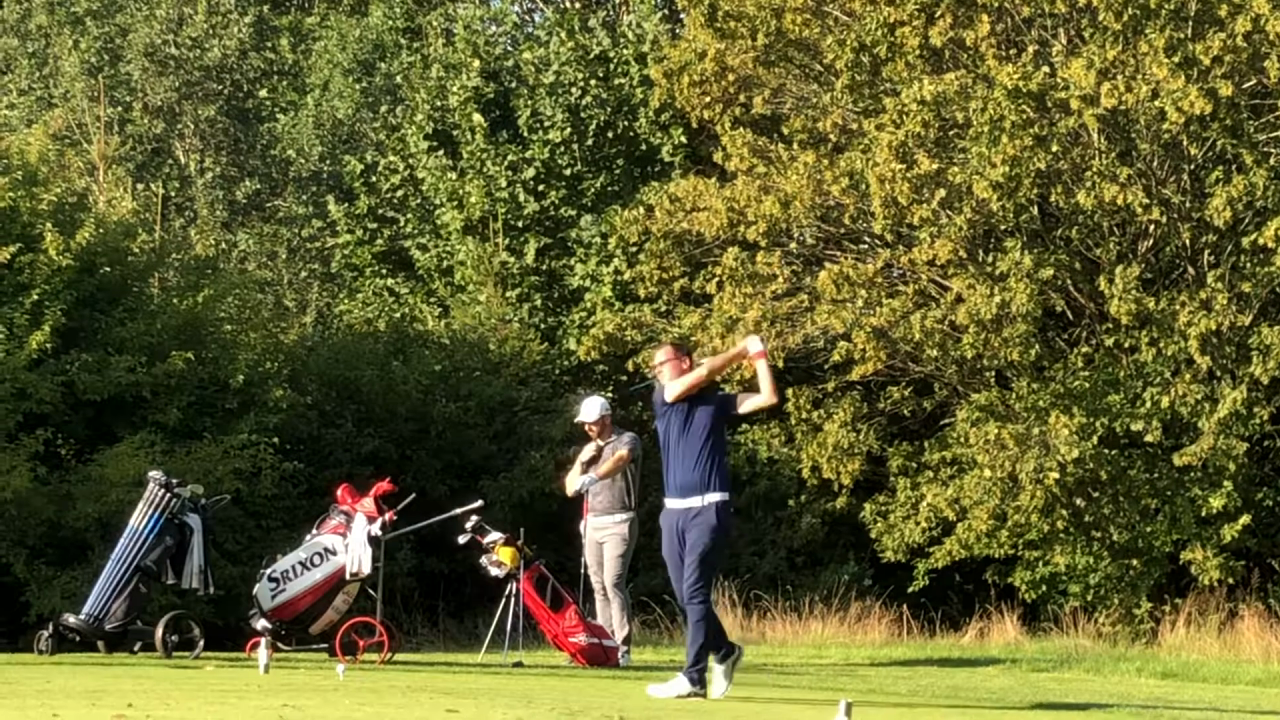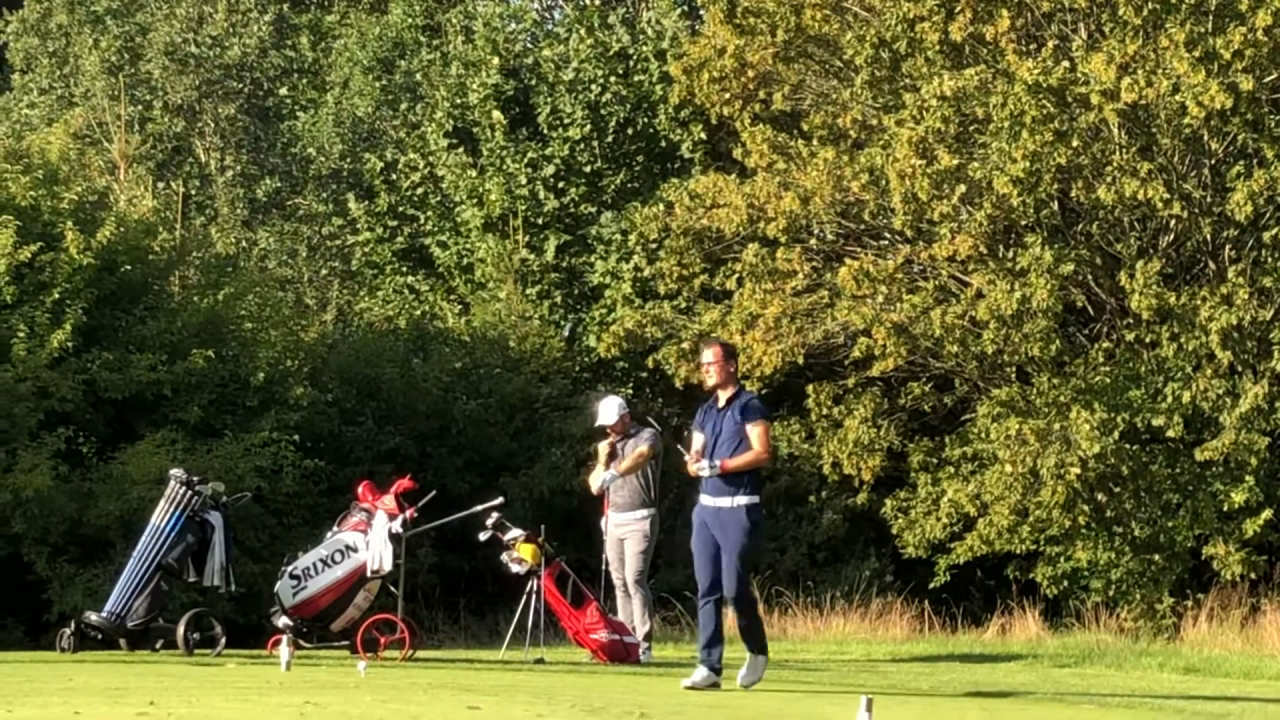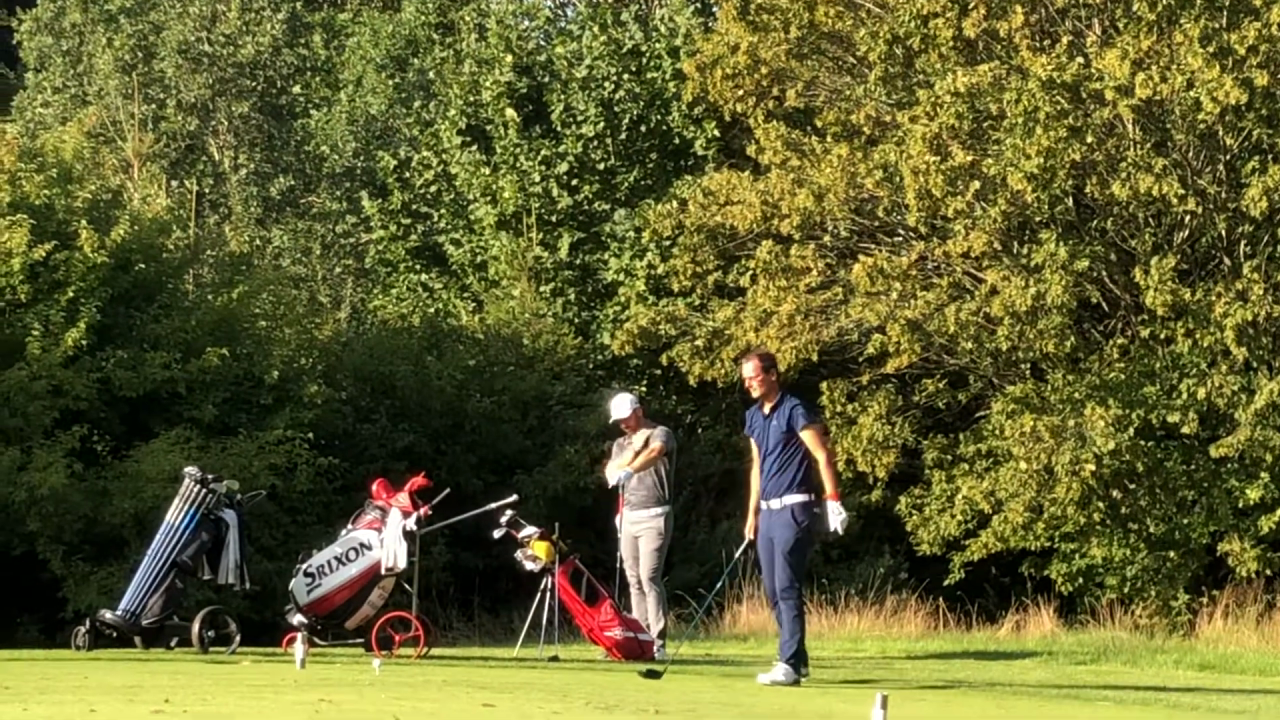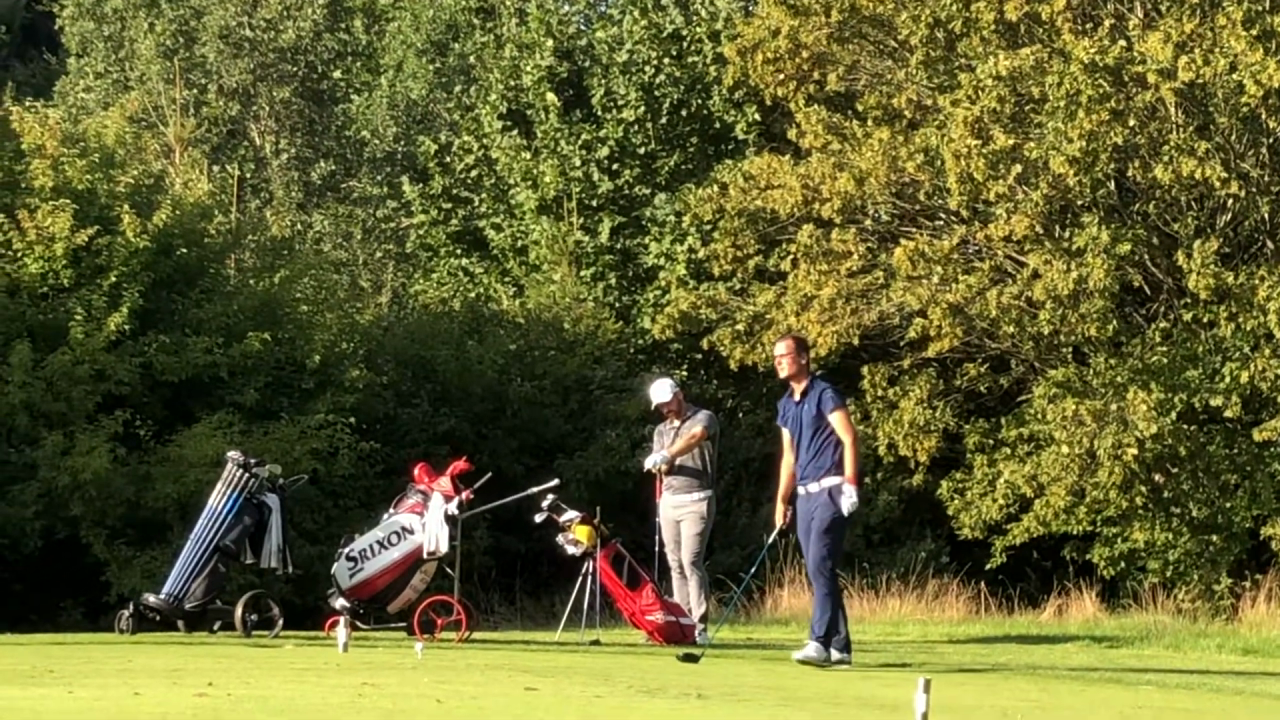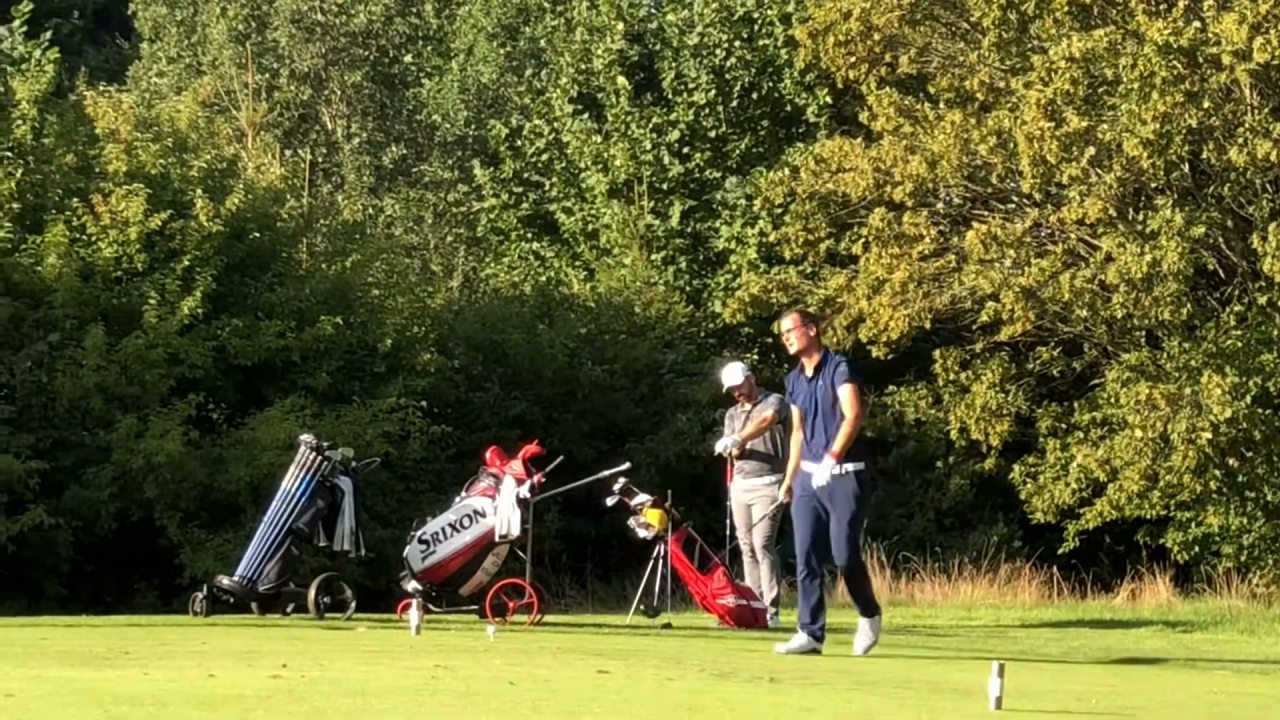
dt=1s
person 1, frame 1
left shoulder: (719, 402)
right shoulder: (663, 398)
left elbow: (769, 397)
right elbow: (700, 376)
left wrist: (757, 355)
right wrist: (739, 350)
left hip: (710, 509)
right hip: (674, 511)
left knee: (696, 591)
right knee: (684, 593)
left ankle: (693, 677)
right ankle: (723, 651)
person 1, frame 2
left shoulder: (749, 404)
right shoulder: (704, 411)
left elbow: (762, 454)
right elbow: (692, 469)
left wrist: (719, 466)
right wrist: (694, 462)
left hip: (740, 510)
right hip: (706, 508)
left knee: (734, 587)
right knee: (707, 589)
left ankle: (757, 652)
right ankle: (710, 666)
person 1, frame 3
left shoulder: (794, 410)
right shoulder: (752, 416)
left elbow: (823, 456)
left wrist: (832, 499)
right wrist: (752, 512)
left hip: (793, 509)
right hip: (768, 511)
left knee: (787, 588)
right knee: (773, 591)
left ankle: (789, 664)
right ankle: (796, 658)
person 1, frame 4
left shoulder: (824, 393)
right shoulder: (784, 405)
left elbow: (849, 439)
left wrist: (850, 484)
right wrist: (781, 500)
left hip: (830, 492)
right hip: (805, 496)
left knee: (819, 565)
right knee: (819, 570)
left ankle: (820, 642)
right ankle: (839, 646)
person 1, frame 5
left shoulder: (840, 367)
right shoulder: (793, 380)
left elbow: (854, 416)
left wrist: (831, 458)
right wrist: (790, 476)
left hip: (844, 476)
right hip: (808, 478)
left knee: (844, 555)
right knee: (806, 555)
left ankle: (869, 615)
right ankle: (810, 632)
person 2, frame 1
left shoulder: (627, 440)
right shoulder: (589, 449)
left elbow: (618, 461)
right elbow: (570, 490)
left wrist: (593, 477)
right wrist: (581, 461)
left hip: (619, 523)
right hip: (593, 524)
left knee: (614, 583)
right knee: (599, 586)
left ankle: (623, 649)
person 2, frame 2
left shoulder: (647, 436)
right shoulder: (608, 446)
left elbow: (640, 457)
right elbow: (595, 488)
left wrist: (614, 474)
right wrist: (602, 461)
left hip: (640, 520)
right hip: (613, 521)
left knee: (635, 580)
right knee: (620, 583)
left ankle: (644, 646)
person 2, frame 3
left shoulder: (661, 434)
right shoulder: (621, 443)
left elbow: (653, 453)
right elbow: (610, 474)
left wrist: (628, 471)
right wrist: (633, 448)
left hip: (654, 517)
right hip: (627, 517)
left knee: (649, 577)
right knee: (634, 580)
left ankle: (658, 643)
person 2, frame 4
left shoulder: (703, 418)
right shoulder: (661, 430)
left elbow: (695, 437)
right elbow: (660, 468)
left wrist: (666, 454)
right wrist: (661, 463)
left hip: (696, 501)
right hip: (668, 501)
left knee: (691, 561)
right knee: (676, 564)
left ankle: (700, 627)
person 2, frame 5
left shoulder: (774, 401)
right shoulder: (732, 414)
left elbow: (766, 421)
right elbow: (733, 452)
left wrist: (738, 438)
right wrist: (733, 447)
left hip: (768, 484)
right hip: (740, 485)
left knee: (762, 545)
right knee: (747, 548)
left ankle: (771, 610)
